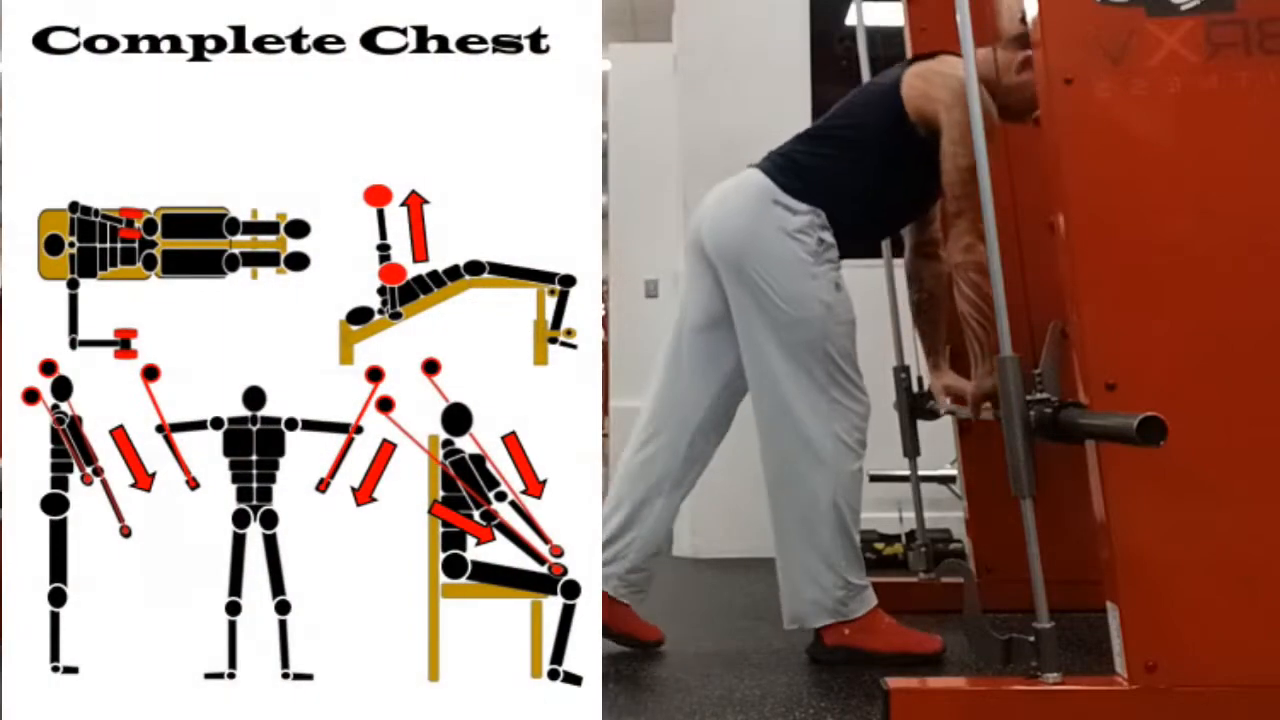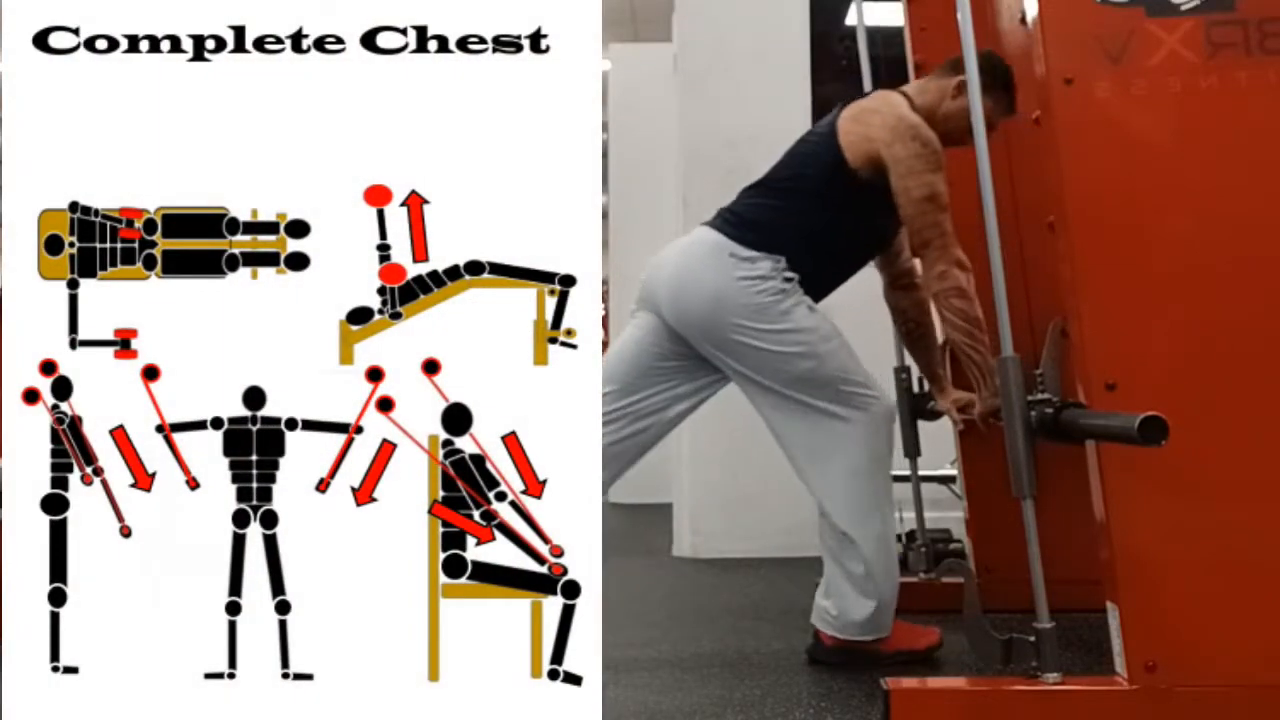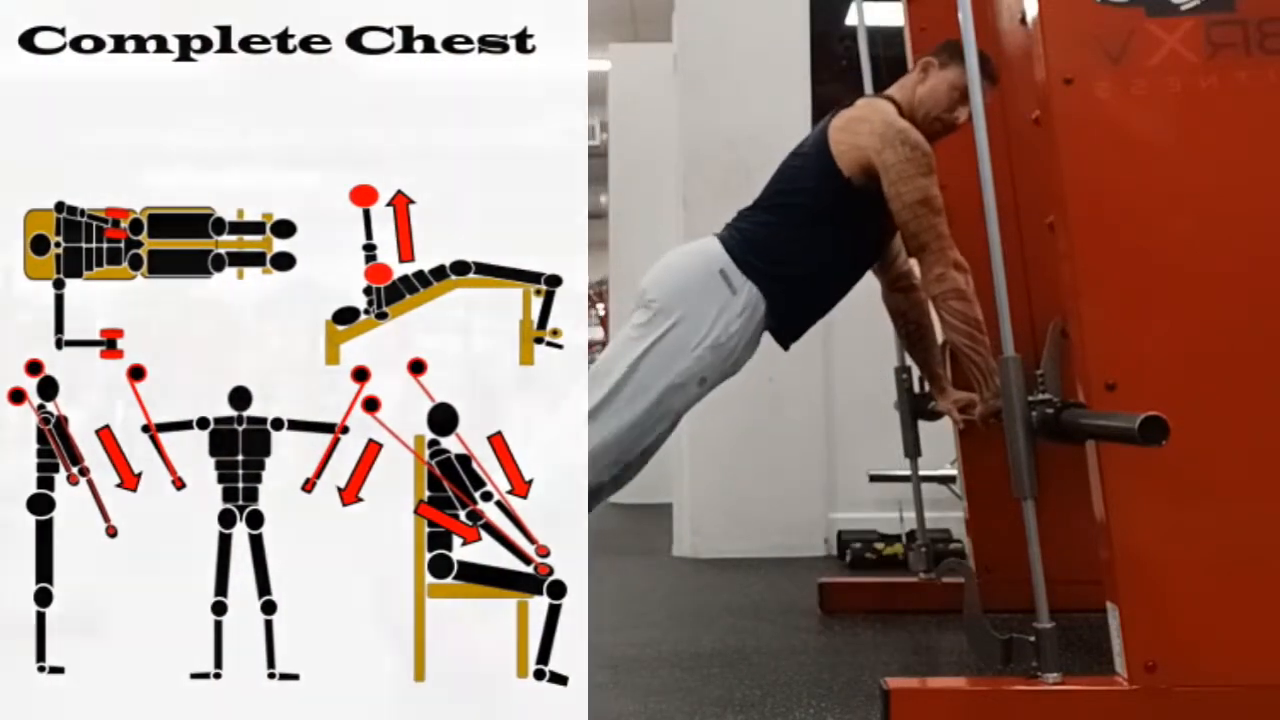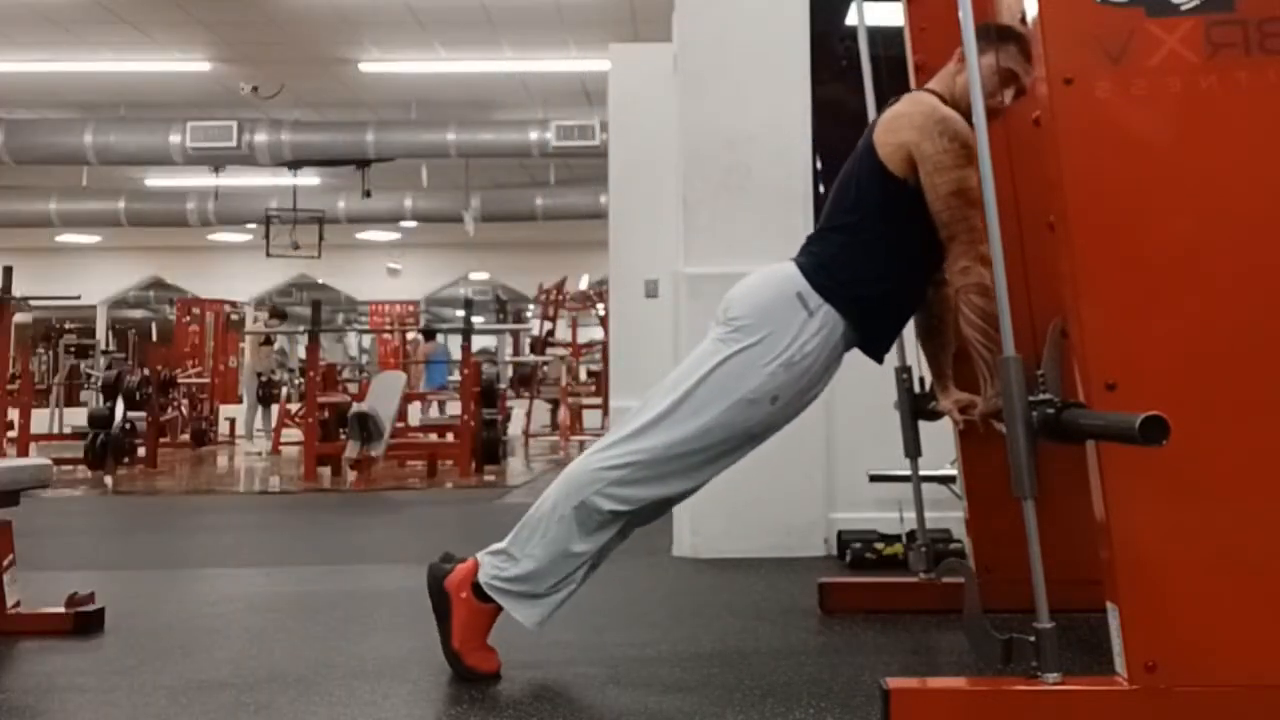
dt=1s
person 1, frame 1
left shoulder: (933, 91)
right shoulder: (963, 93)
left elbow: (928, 251)
right elbow: (966, 244)
left wrist: (938, 366)
right wrist: (987, 370)
left hip: (734, 212)
right hip: (777, 226)
left knee: (680, 417)
right knee: (824, 423)
left ankle: (604, 585)
right ankle: (843, 618)
person 1, frame 2
left shoulder: (878, 130)
right shoulder: (904, 129)
left elbow: (904, 279)
right elbow: (945, 269)
left wrist: (941, 386)
right wrist: (991, 387)
left hip: (688, 271)
right hip: (737, 278)
left knee: (597, 436)
right knee: (858, 419)
right ankle: (857, 624)
person 1, frame 3
left shoulder: (878, 145)
right shoulder: (895, 136)
left elbow: (901, 283)
right elbow: (946, 269)
left wrist: (941, 386)
right wrist: (993, 389)
left hip: (717, 295)
right hip: (715, 292)
left knee: (603, 451)
right knee: (595, 443)
person 1, frame 4
left shoulder: (921, 133)
right shoulder: (937, 126)
left elbow: (930, 275)
right elbow: (969, 266)
left wrist: (944, 386)
right wrist: (997, 388)
left hip: (805, 323)
right hip: (794, 318)
left knee: (648, 464)
right knee: (641, 461)
left ankle: (492, 579)
right ankle: (480, 584)
